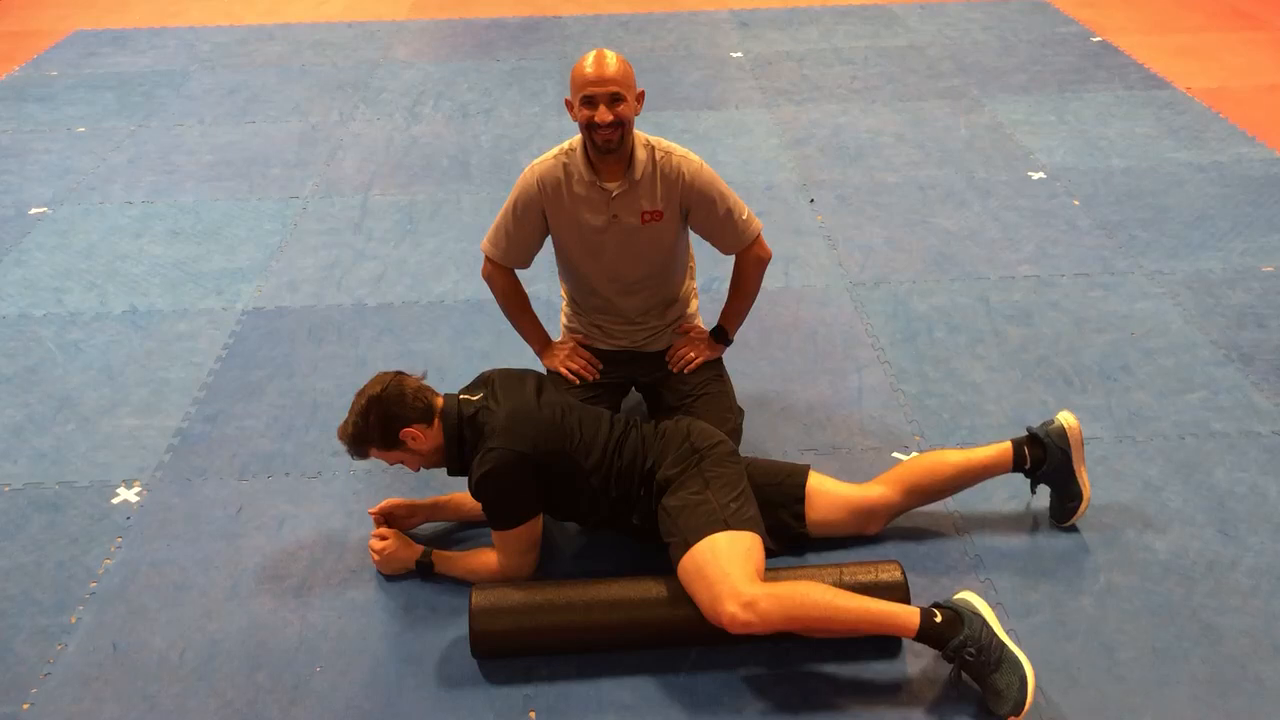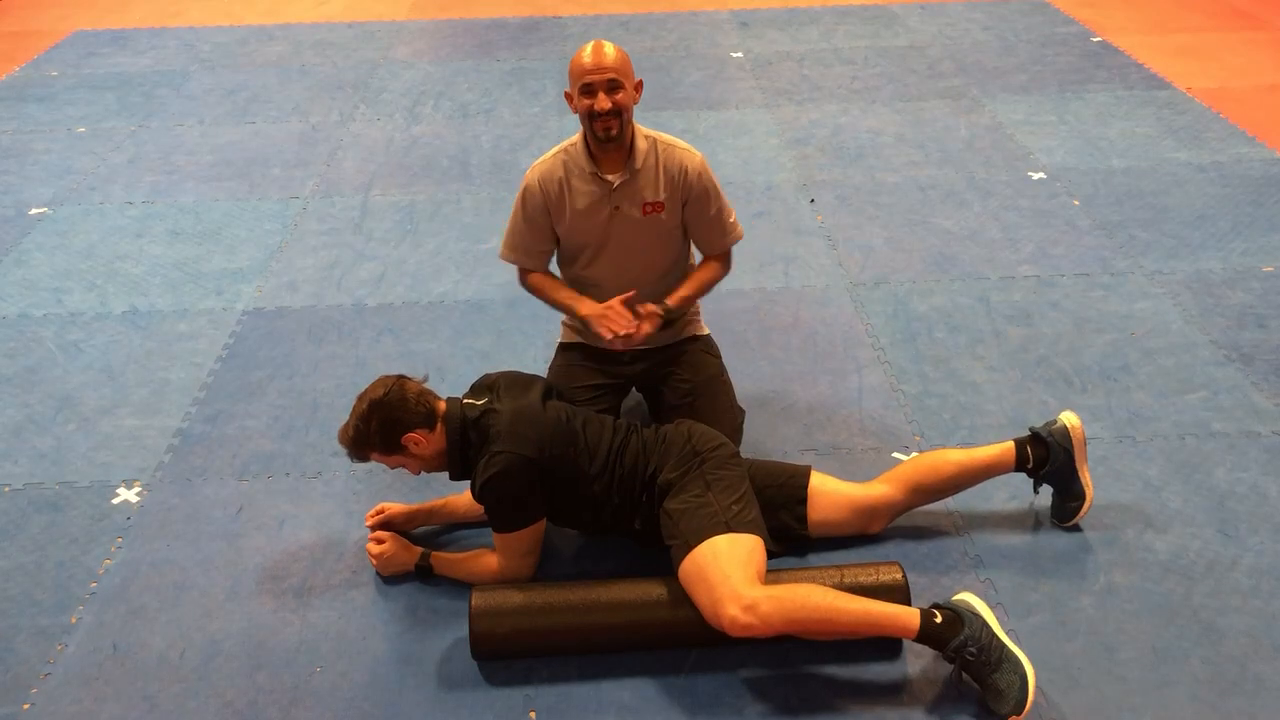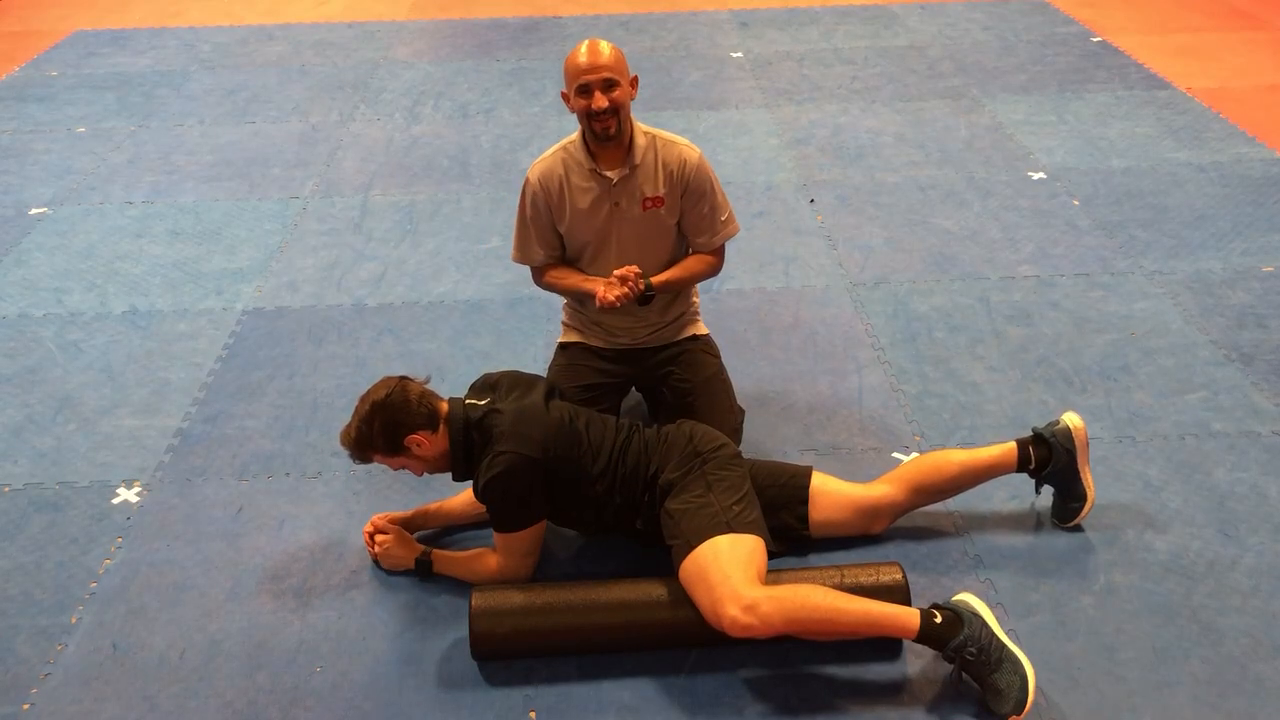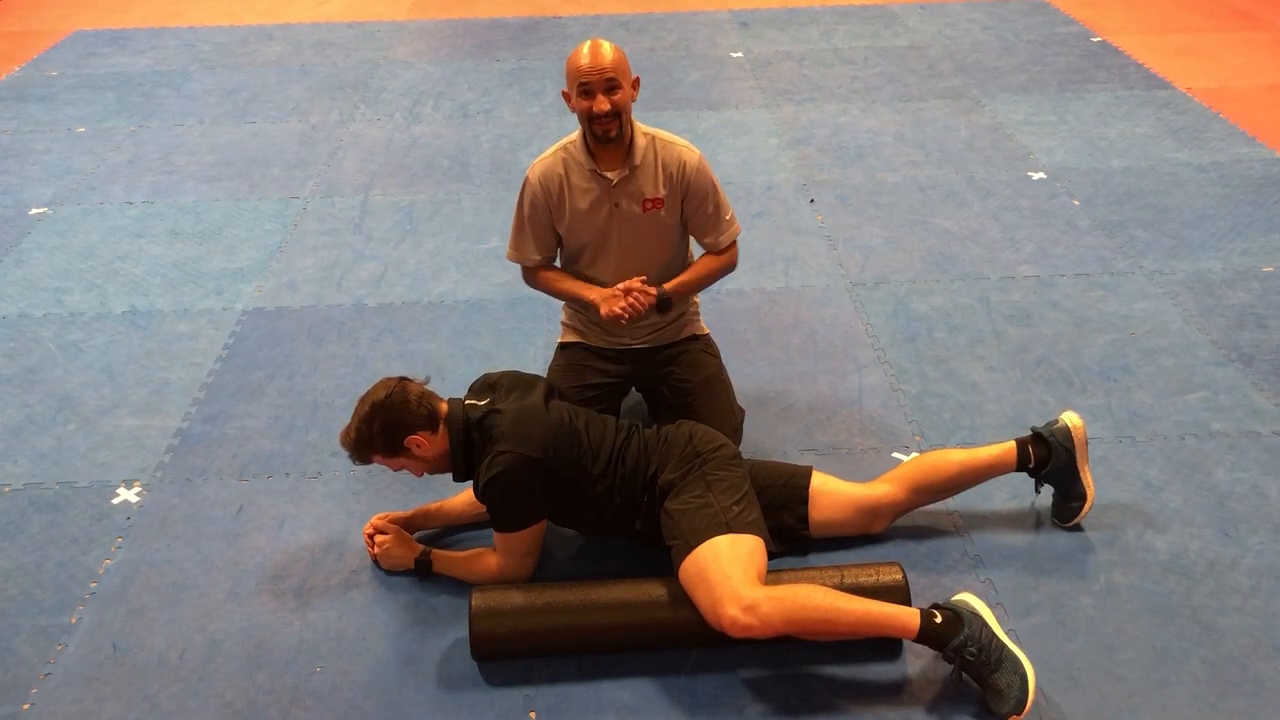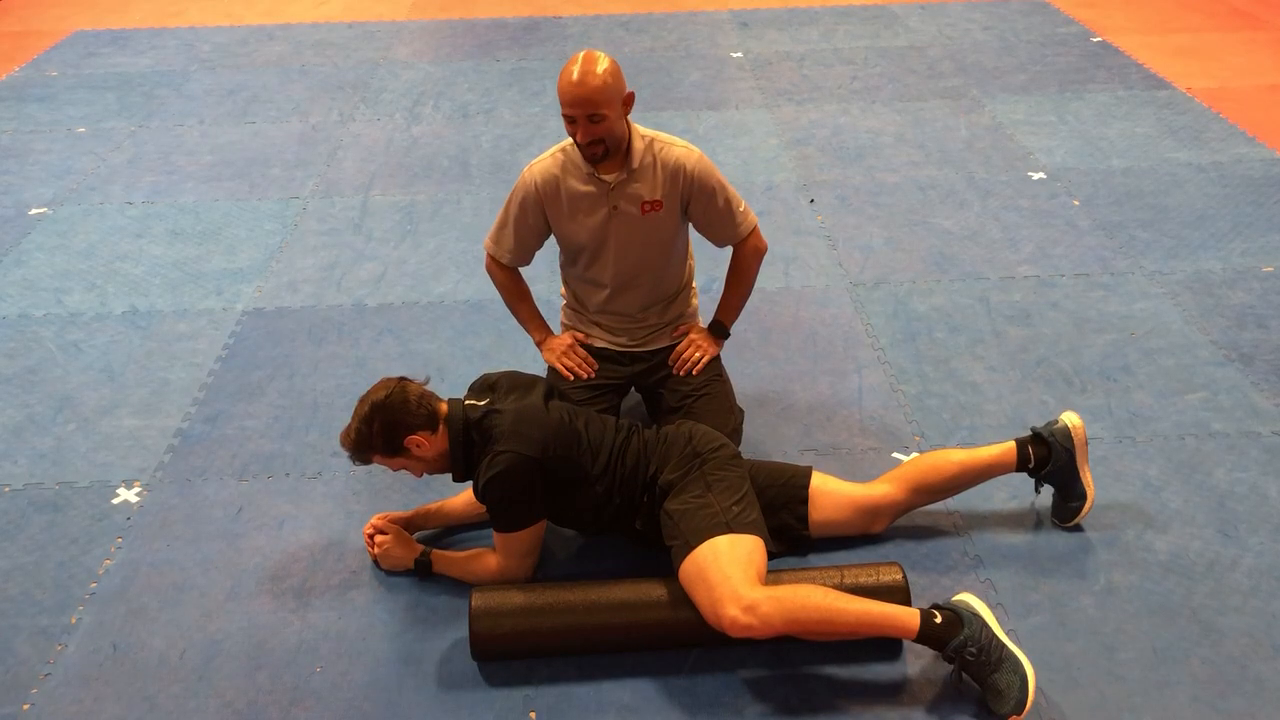
dt=1s
person 1, frame 1
left shoulder: (496, 452)
right shoulder: (482, 391)
left elbow: (516, 562)
left wrist: (419, 558)
right wrist: (422, 510)
left hip: (683, 472)
right hip: (688, 455)
left knee: (739, 607)
right knee: (873, 505)
left ankle: (943, 624)
right ankle: (1036, 448)
person 1, frame 2
left shoulder: (503, 457)
right shoulder: (484, 394)
left elbow: (514, 565)
left wrist: (417, 562)
right wrist: (415, 514)
left hip: (685, 476)
right hip: (690, 458)
left knee: (741, 611)
right knee: (876, 504)
left ankle: (942, 625)
right ankle: (1039, 448)
person 1, frame 3
left shoulder: (508, 455)
right shoulder: (486, 392)
left elbow: (514, 564)
left wrist: (418, 559)
right wrist: (414, 517)
left hip: (688, 476)
right hip: (690, 459)
left knee: (741, 611)
right knee: (878, 505)
left ankle: (943, 625)
right ankle: (1042, 448)
person 1, frame 4
left shoulder: (508, 455)
right shoulder: (486, 393)
left elbow: (513, 565)
left wrist: (418, 559)
right wrist: (414, 517)
left hip: (687, 476)
right hip: (690, 461)
left knee: (740, 611)
right knee: (878, 505)
left ankle: (944, 625)
right ankle: (1040, 447)
person 1, frame 5
left shoulder: (506, 456)
right shoulder: (485, 393)
left elbow: (513, 565)
left wrist: (419, 560)
right wrist: (414, 518)
left hip: (686, 476)
right hip: (689, 461)
left knee: (740, 611)
right knee: (876, 505)
left ankle: (943, 626)
right ankle: (1040, 448)
person 2, frame 1
left shoulder: (682, 171)
right shoulder: (544, 179)
left elbow: (755, 252)
right elbow: (496, 268)
left wrist: (720, 337)
right wrist: (543, 347)
left hip: (673, 339)
right hip: (588, 344)
left ankle: (656, 398)
right ankle: (614, 398)
person 2, frame 2
left shoulder: (684, 165)
right shoulder: (545, 178)
left elbow: (719, 259)
right elbow: (531, 272)
left wrist: (666, 310)
right wrist: (588, 310)
left hip: (675, 334)
right hip: (588, 341)
left ankle: (652, 393)
right ankle: (623, 393)
person 2, frame 3
left shoulder: (683, 160)
right shoulder: (545, 176)
left elbow: (711, 255)
right elbow: (543, 269)
left wrist: (648, 286)
right wrist: (599, 286)
left hip: (674, 332)
right hip: (589, 338)
left ankle: (653, 390)
right ankle: (623, 389)
person 2, frame 4
left shoulder: (682, 161)
right shoulder: (547, 175)
left elbow: (724, 253)
right elbow: (535, 269)
left wrist: (660, 293)
right wrist: (597, 296)
left hip: (673, 334)
right hip: (589, 339)
left ankle: (653, 391)
right ankle: (621, 391)
person 2, frame 5
left shoulder: (681, 164)
right shoulder: (542, 178)
left elbow: (751, 244)
right elbow: (500, 262)
left wrist: (718, 330)
right wrist: (543, 337)
left hip: (672, 337)
right hip: (587, 342)
left ankle: (653, 394)
right ankle: (625, 388)
